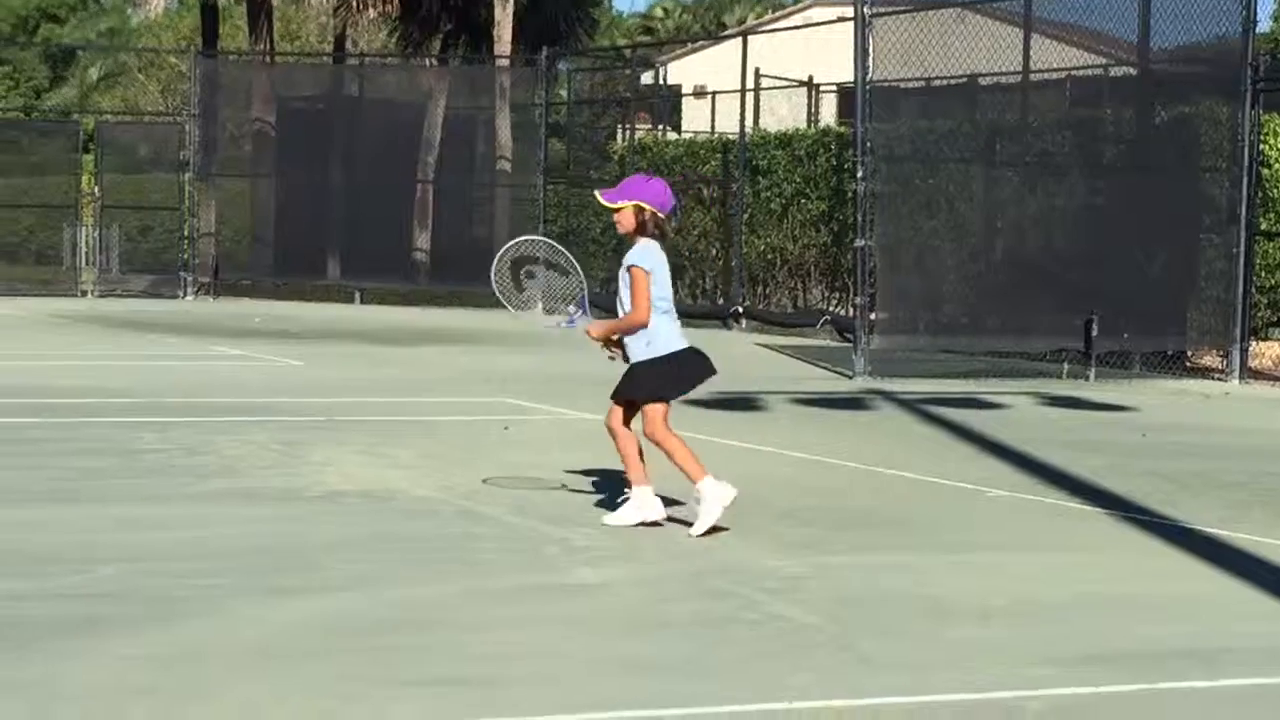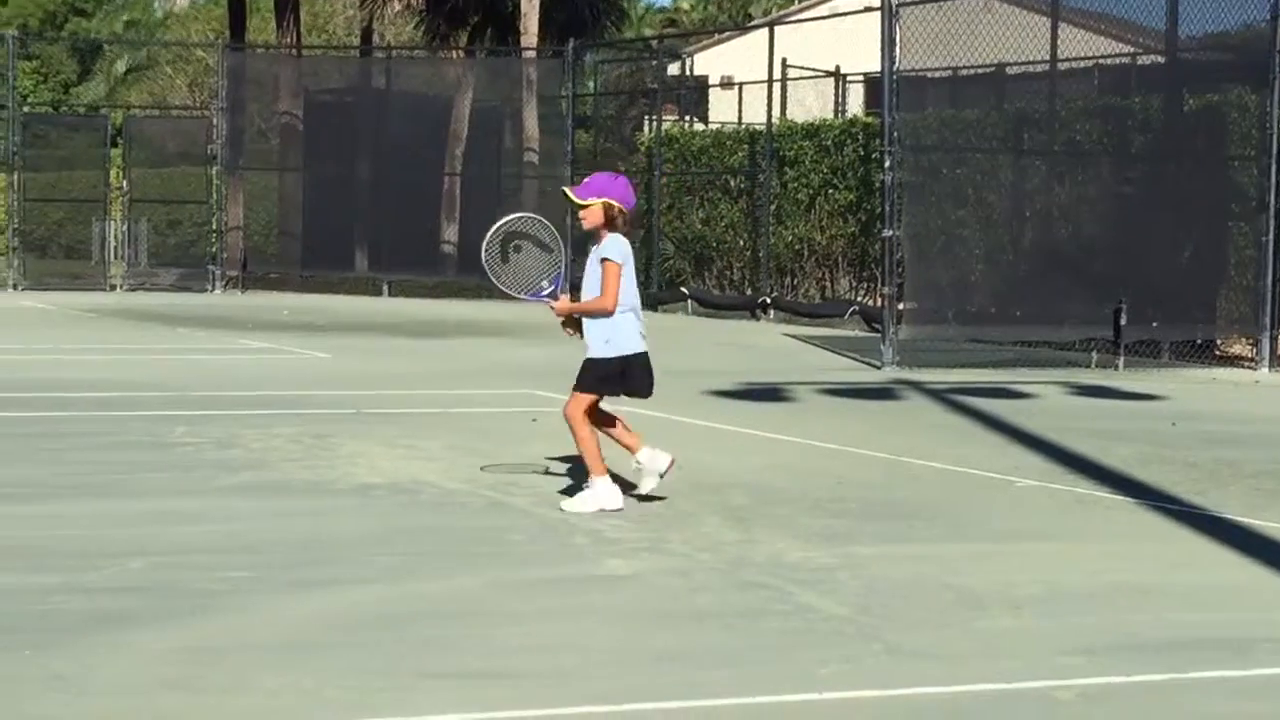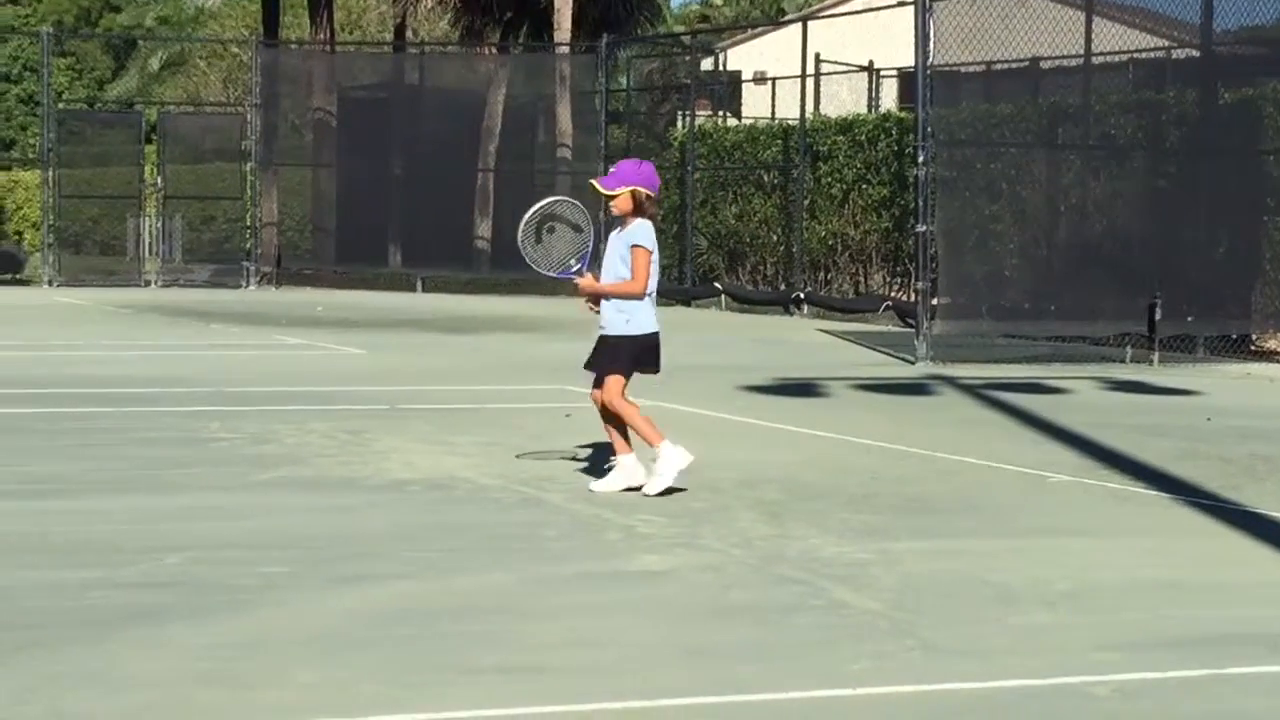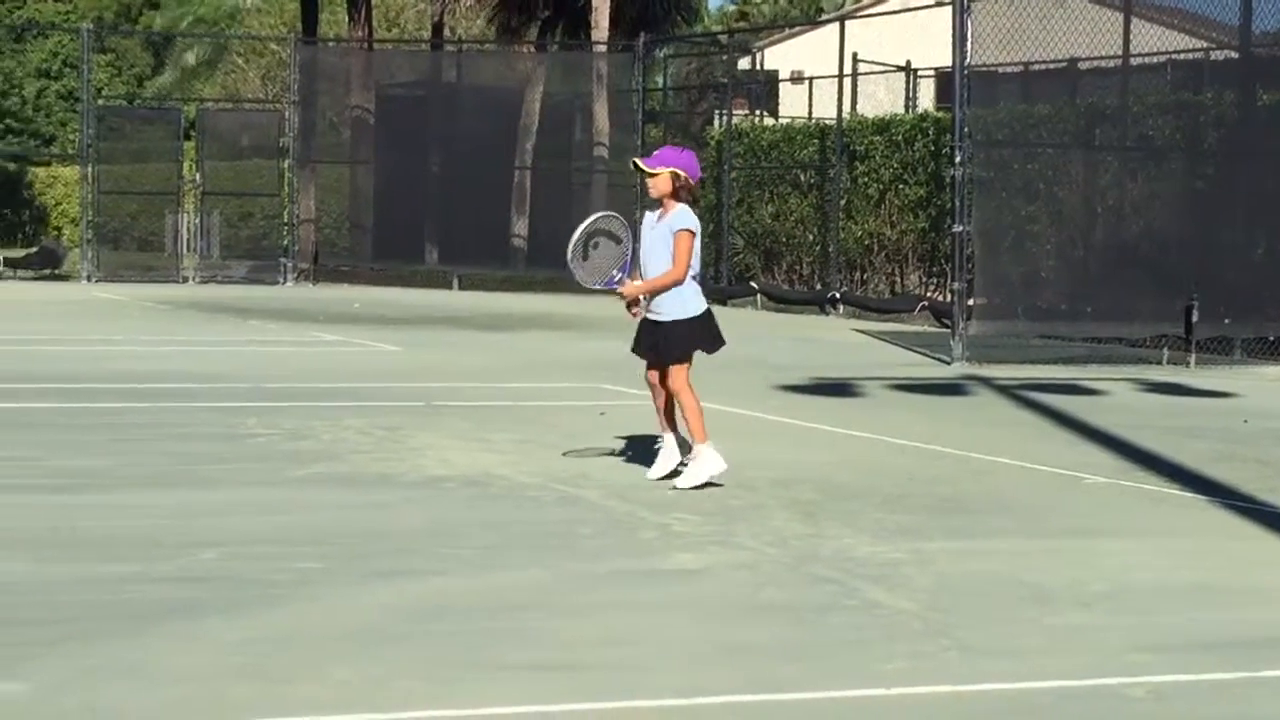
dt=0.4s
person 1, frame 1
left shoulder: (638, 255)
right shoulder: (647, 252)
left elbow: (641, 315)
left wrist: (606, 330)
right wrist: (618, 338)
left hip: (659, 355)
right hip: (650, 355)
left knee: (655, 429)
right knee: (616, 420)
left ankle: (711, 490)
right ankle: (643, 499)
person 1, frame 2
left shoulder: (613, 247)
right shoulder: (599, 246)
left elbow: (608, 303)
left wrist: (570, 308)
right wrist: (577, 320)
left hip: (616, 349)
right hip: (606, 347)
left knee: (575, 410)
right knee: (589, 411)
left ankle: (601, 487)
right ankle: (648, 456)
person 1, frame 3
left shoulder: (640, 233)
right shoulder: (620, 232)
left elbow: (638, 286)
left wrist: (595, 287)
right wrist: (598, 295)
left hip: (632, 332)
right hip: (616, 330)
left knee: (611, 396)
right knee: (599, 395)
left ankle: (667, 452)
right ankle: (627, 466)
person 1, frame 4
left shoulder: (683, 219)
right shoulder: (651, 218)
left elbow: (678, 272)
left wrist: (639, 289)
right wrist: (636, 296)
left hip: (682, 315)
right hip: (656, 314)
left knee: (677, 383)
right knee: (654, 378)
left ankle: (705, 455)
right ankle: (672, 443)
